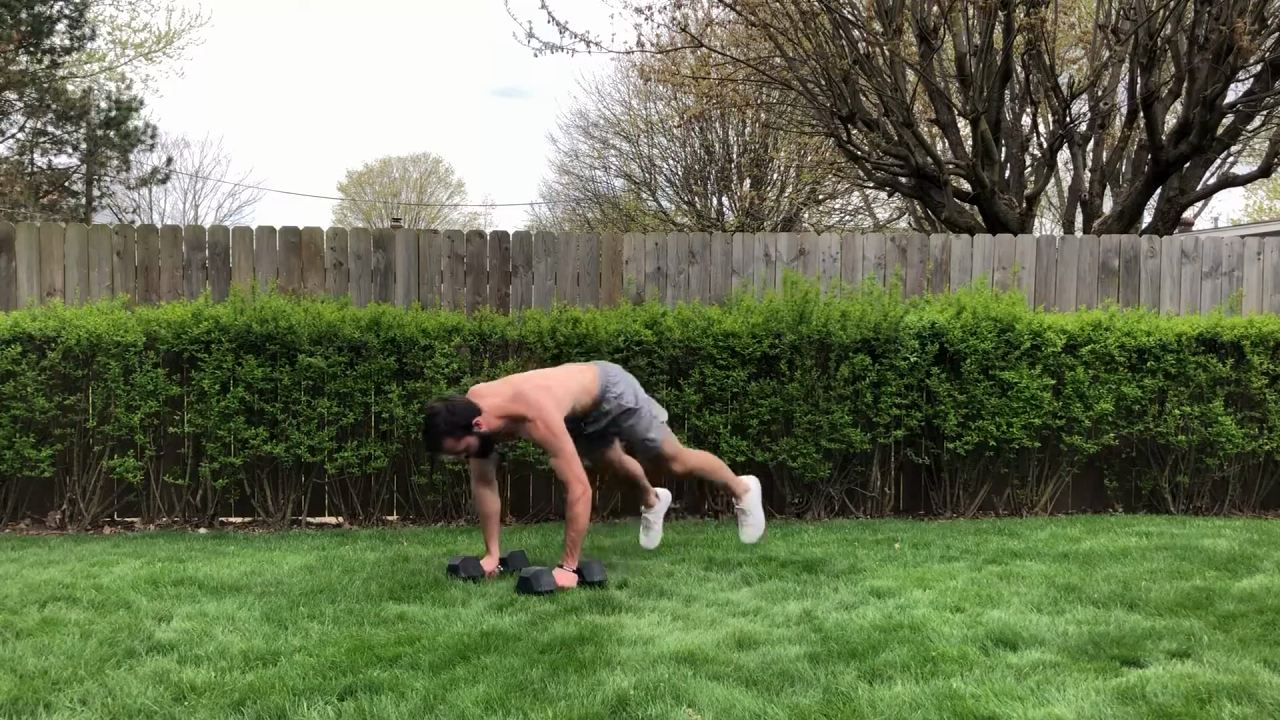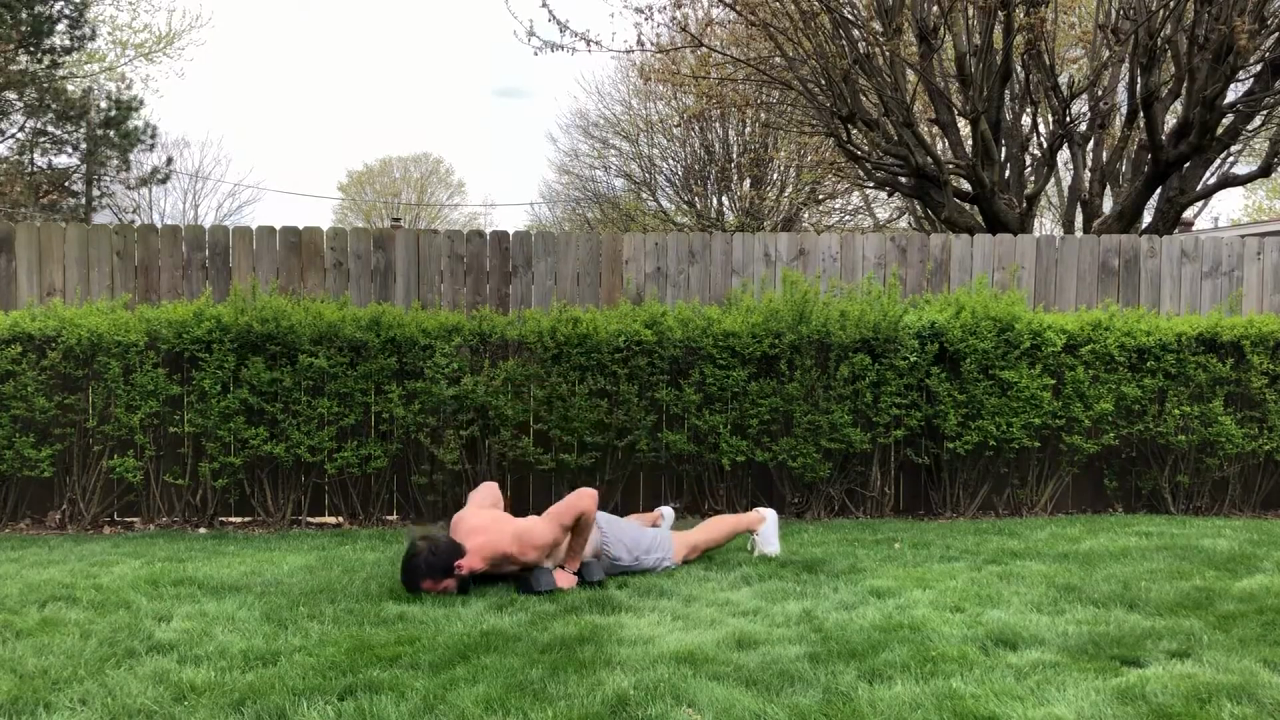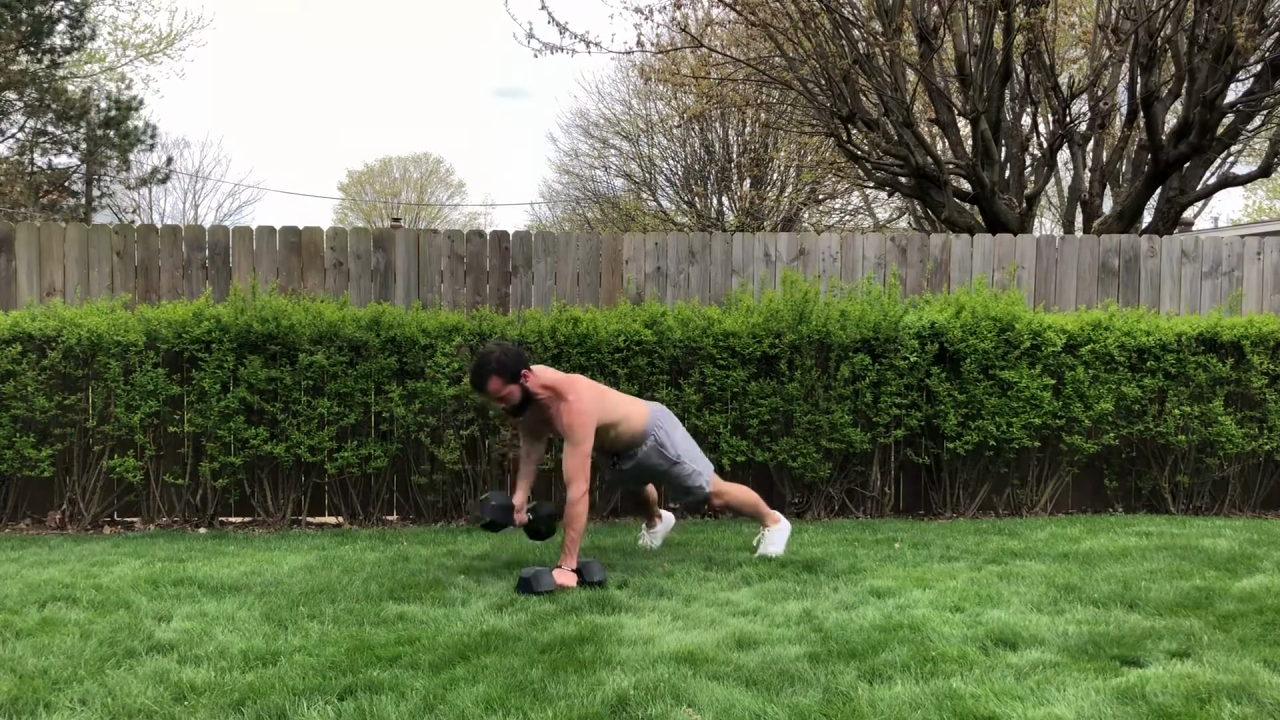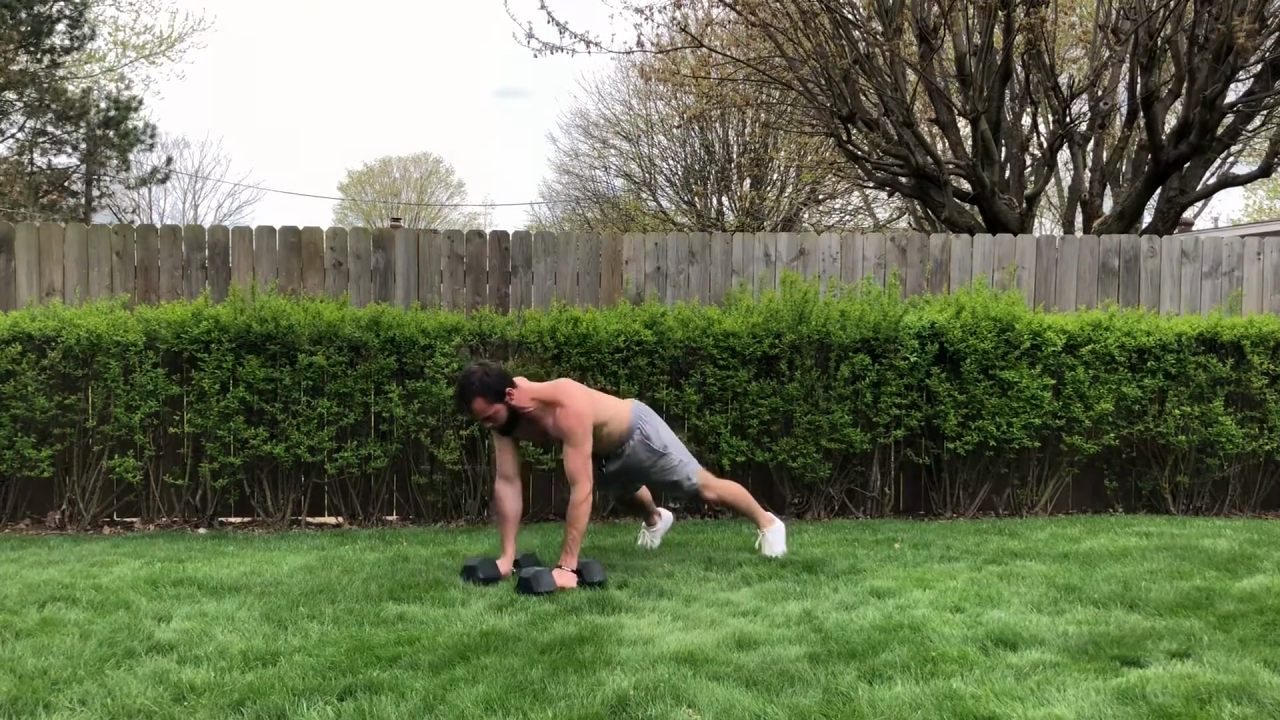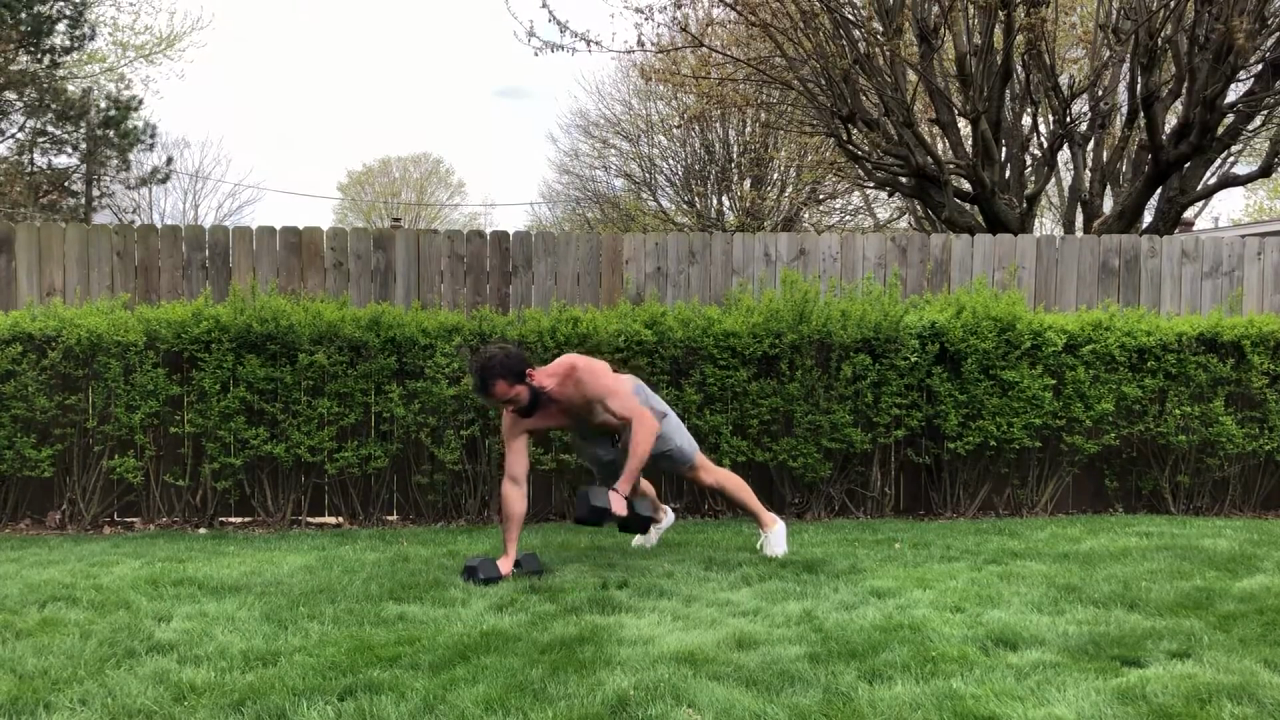
dt=1s
person 1, frame 1
left shoulder: (536, 417)
right shoulder: (474, 404)
left elbow: (580, 491)
right elbow: (483, 483)
left wrist: (568, 567)
right wrist: (492, 553)
left hip: (611, 392)
right hip: (584, 407)
left knee: (674, 460)
right knee: (609, 461)
left ankle: (742, 489)
right ankle: (652, 499)
person 1, frame 2
left shoulder: (518, 548)
right shoulder: (460, 527)
left elbow: (587, 497)
right elbow: (489, 486)
left wrist: (569, 567)
left hip: (603, 548)
right hip: (573, 526)
left knee: (689, 547)
left ankle: (757, 519)
right ankle: (656, 517)
person 1, frame 3
left shoulder: (574, 402)
right shoulder: (520, 394)
left elbow: (577, 490)
right elbow: (534, 439)
left wrist: (567, 566)
right wrist: (521, 494)
left hip: (654, 433)
right hip: (617, 447)
left knee: (715, 494)
right knee: (637, 489)
left ankle: (773, 522)
right ankle: (656, 521)
person 1, frame 4
left shoulder: (568, 407)
right shoulder: (506, 413)
left elbow: (581, 489)
right elbow: (507, 484)
left wrist: (567, 565)
right wrist: (508, 555)
left hip: (637, 433)
right hip: (602, 453)
left knee: (704, 487)
right knee: (629, 492)
left ankle: (768, 522)
right ankle: (655, 520)
person 1, frame 5
left shoulder: (581, 373)
right shoulder: (516, 418)
left elbow: (646, 424)
right elbow: (514, 482)
left wrist: (620, 492)
right wrist: (509, 555)
left hip: (640, 415)
right hip: (592, 433)
left knee: (702, 472)
right knee: (630, 484)
left ankle: (768, 522)
right ankle: (659, 516)
